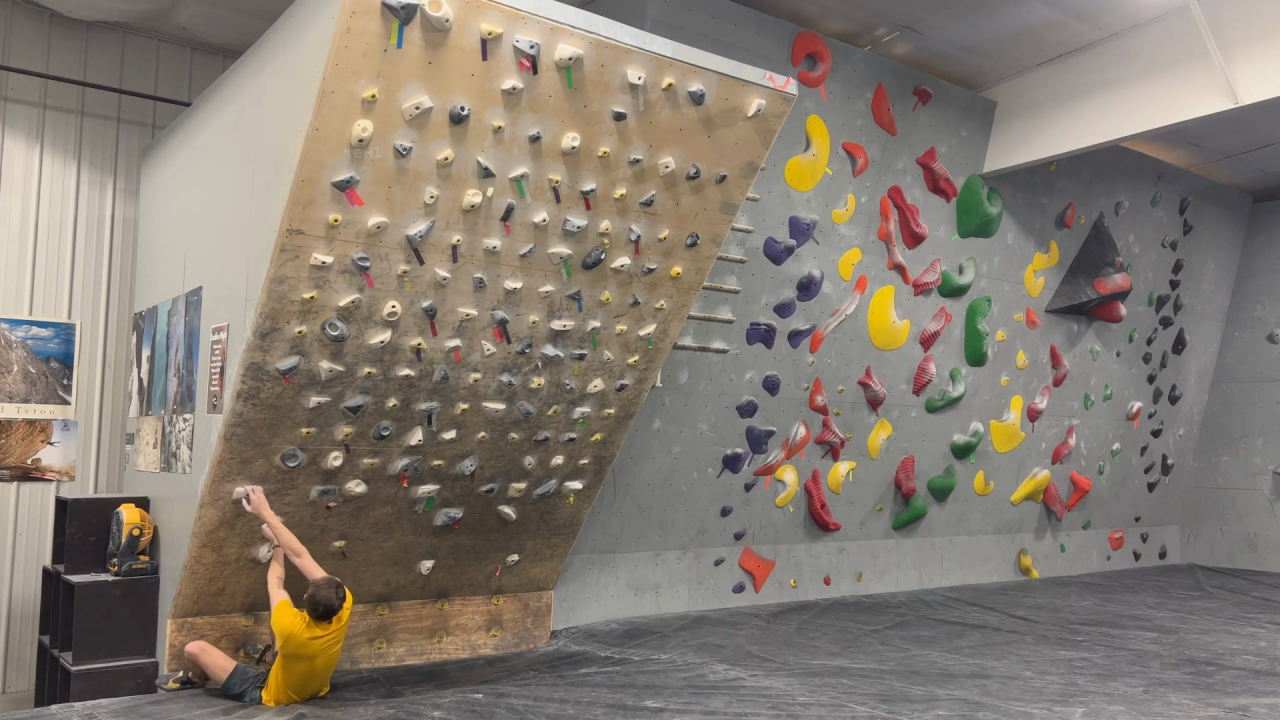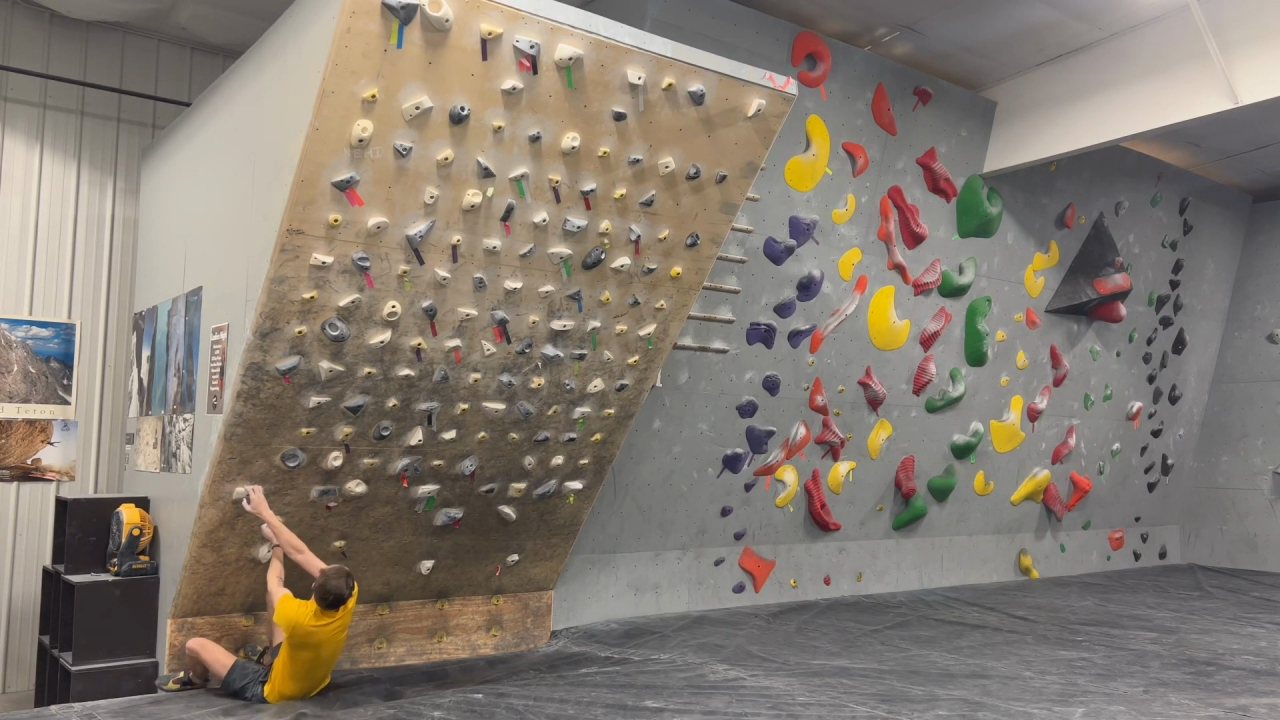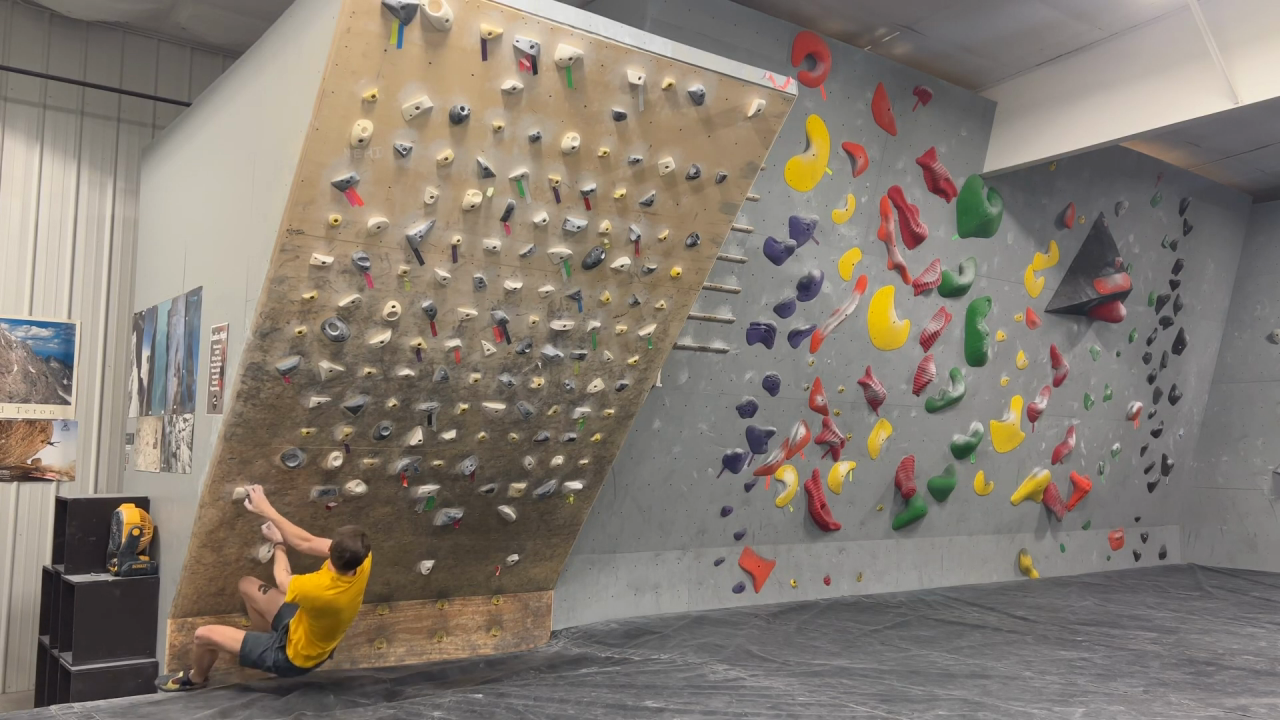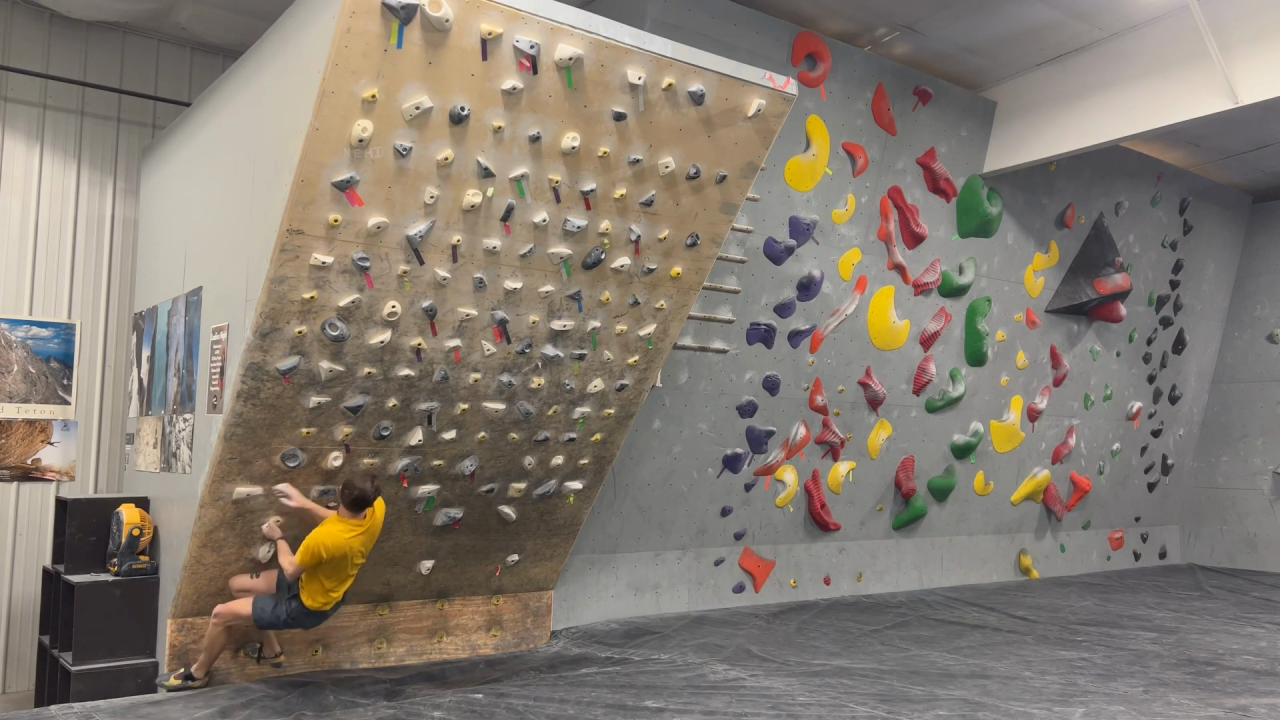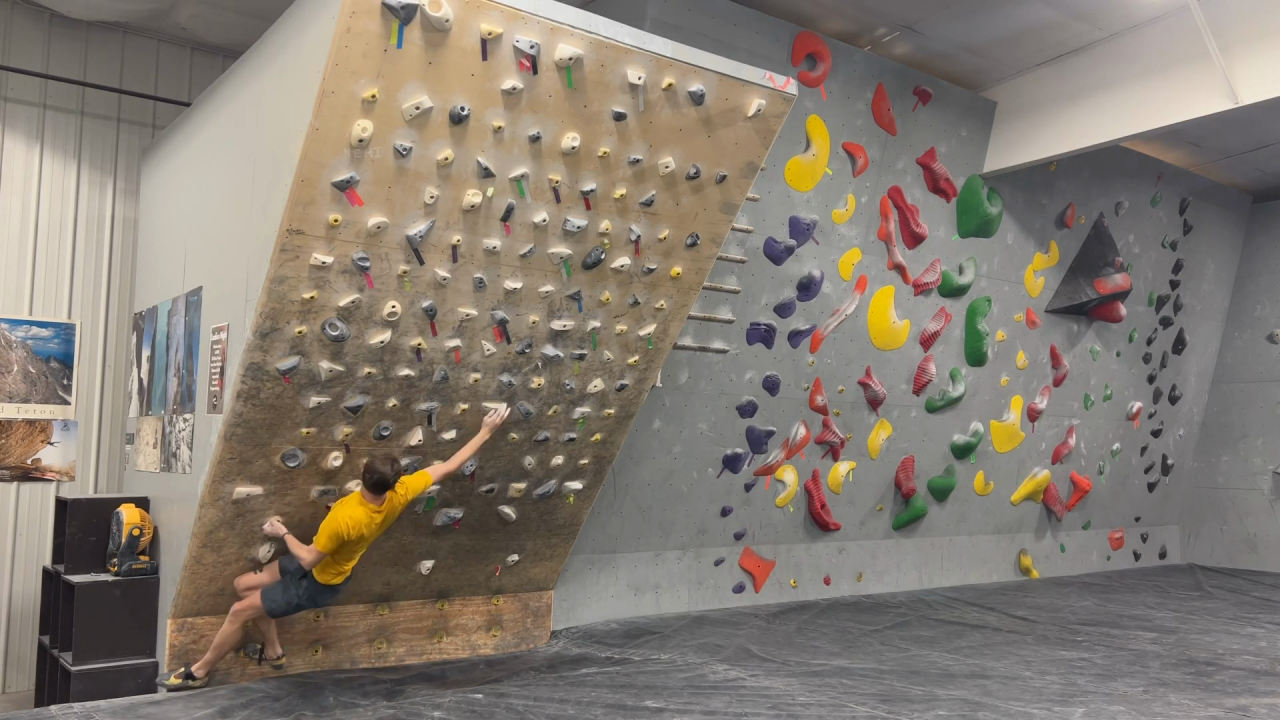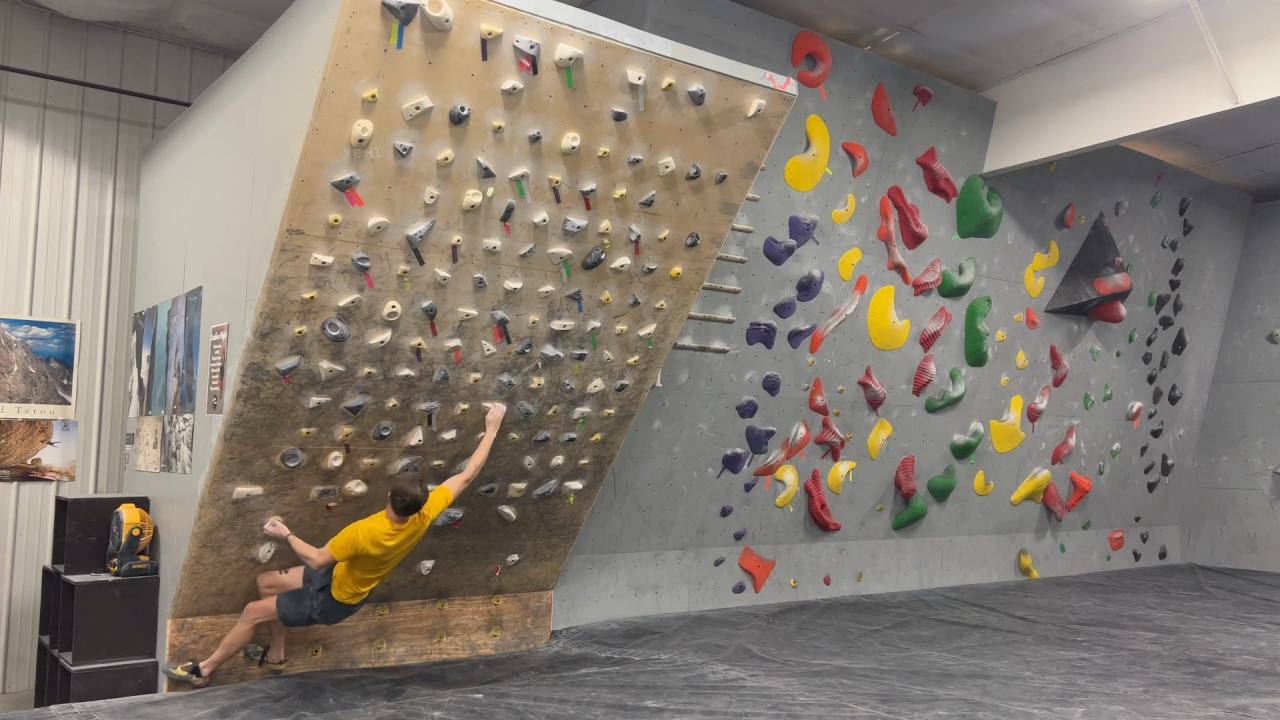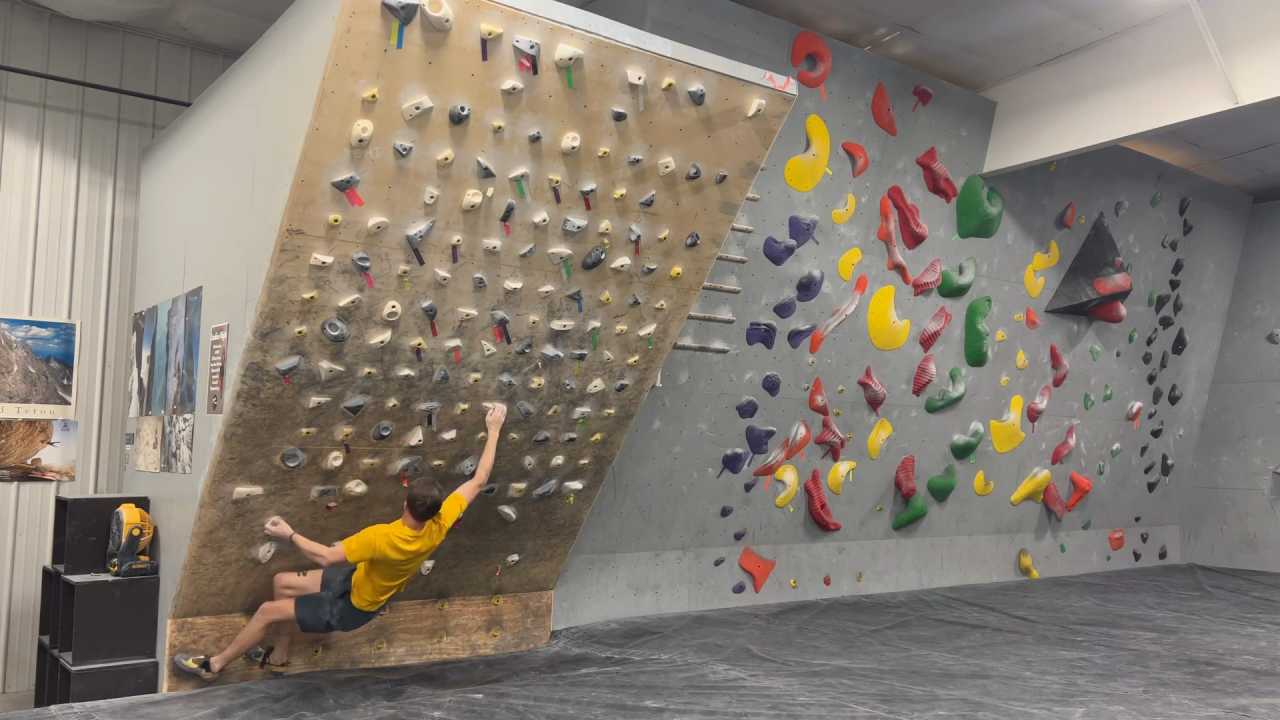
dt=0.3s
person 1, frame 1
left shoulder: (292, 627)
right shoulder: (343, 605)
left elbow: (275, 584)
right elbow: (300, 557)
left wrist: (277, 545)
right wrist: (266, 513)
left hip: (271, 698)
right hip: (312, 691)
left knee: (195, 649)
left ankle: (195, 679)
person 1, frame 2
left shoulder: (300, 617)
right shoulder: (348, 594)
left elbow: (274, 583)
right elbow: (301, 553)
left wrist: (276, 545)
right wrist: (265, 513)
left hip: (273, 694)
right hip: (310, 684)
left knee: (195, 646)
right knee: (272, 595)
left ankle: (196, 679)
right ankle: (271, 657)
person 1, frame 3
left shoulder: (320, 589)
right shoulder: (363, 561)
left elbow: (284, 582)
right elbow: (307, 543)
left wrist: (278, 542)
right wrist: (267, 510)
left hip: (295, 657)
right hip: (305, 627)
left knee: (204, 635)
right knee: (246, 585)
left ankle: (196, 678)
right ankle: (266, 646)
person 1, frame 4
left shoulder: (326, 537)
right shoulder: (377, 509)
left elbow: (291, 568)
left wrist: (278, 537)
right wrist: (306, 504)
left hip: (309, 605)
right hip: (319, 583)
left knee: (222, 614)
right knee: (237, 585)
left ankle: (197, 674)
right ankle: (270, 650)
person 1, frame 5
left shoulder: (343, 518)
right shoulder: (402, 492)
left elbow: (308, 559)
right elbow: (449, 466)
left wrist: (283, 532)
right wrist: (485, 431)
left hip: (317, 583)
right hip: (327, 565)
left knee: (239, 611)
right knee: (243, 584)
left ankle: (198, 671)
right ankle: (273, 651)
person 1, frame 6
left shoulder: (363, 533)
right shoulder: (425, 515)
left elbow: (317, 560)
right elbow: (468, 475)
left wrist: (286, 534)
right wrist: (491, 428)
left hip: (336, 600)
right hip: (339, 576)
left knee: (253, 611)
right knee: (266, 582)
left ankle: (203, 669)
right ankle: (276, 655)
person 1, frame 7
left shoulder: (382, 537)
right shoulder: (440, 526)
left elbow: (327, 557)
right elbow: (479, 480)
left wrist: (289, 534)
right wrist: (493, 430)
left hip: (351, 607)
right hip: (358, 580)
left knee: (268, 611)
right knee: (282, 582)
left ankle: (214, 665)
right ankle: (279, 656)
